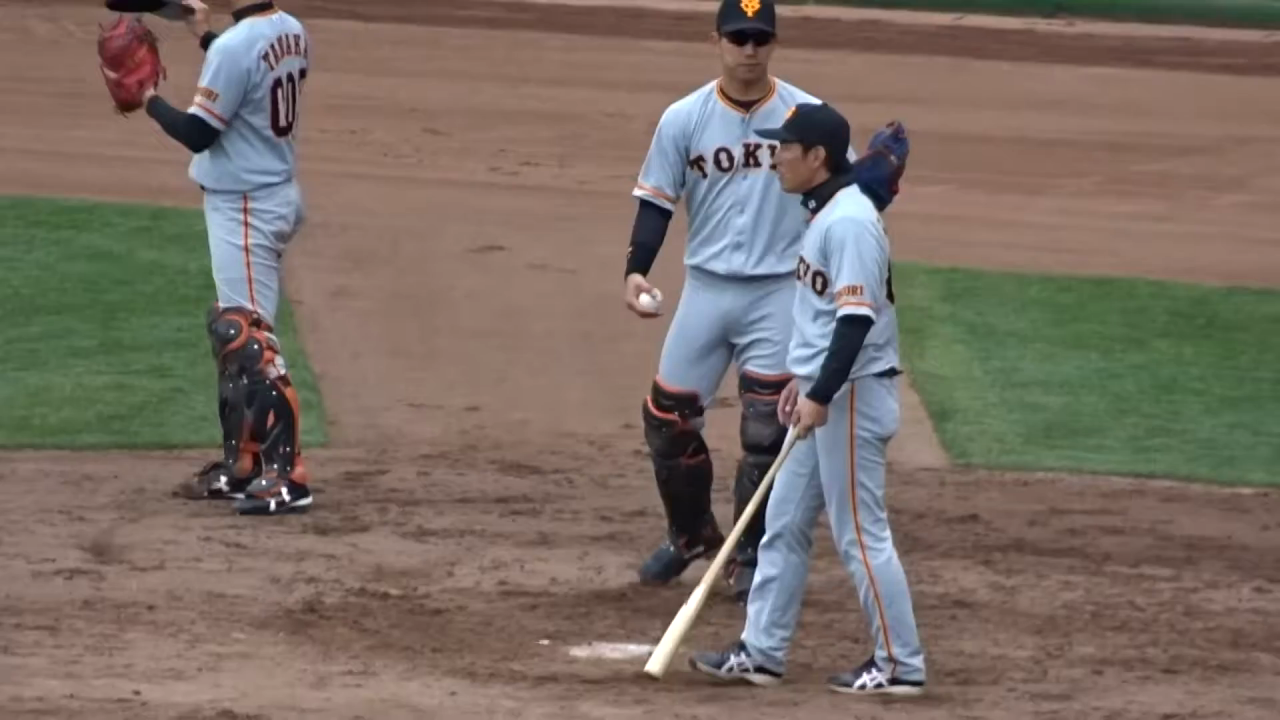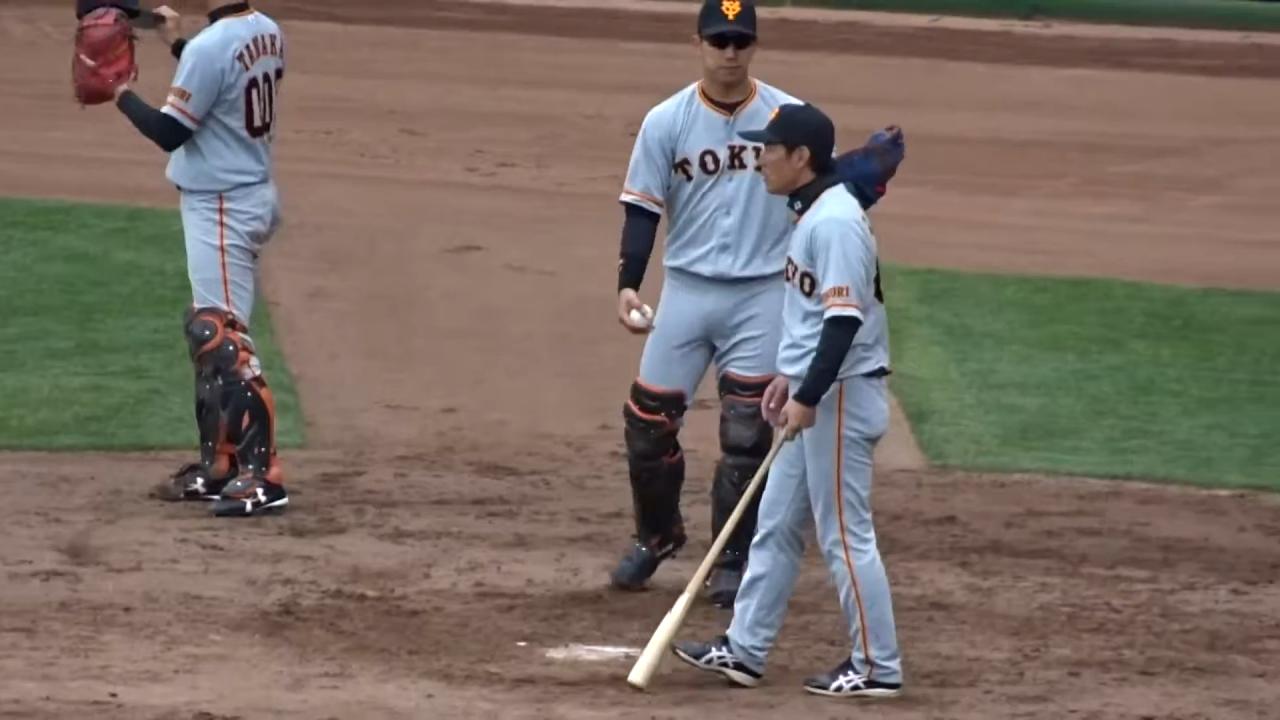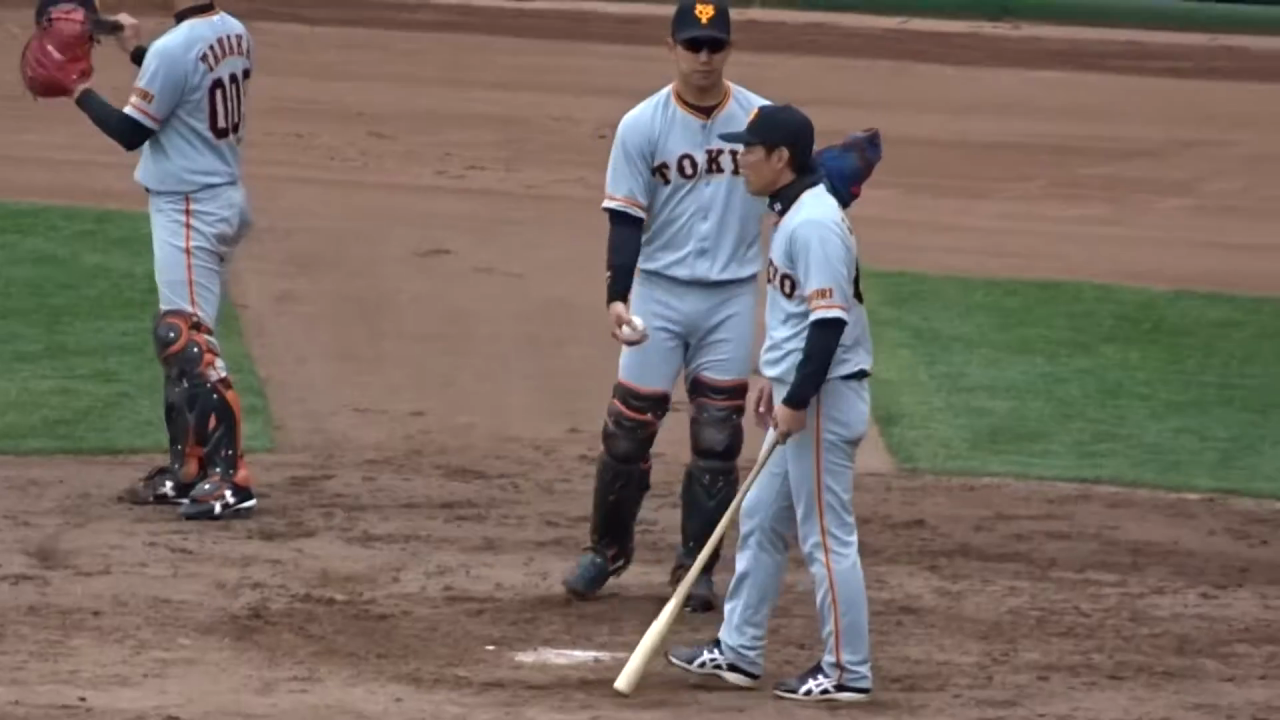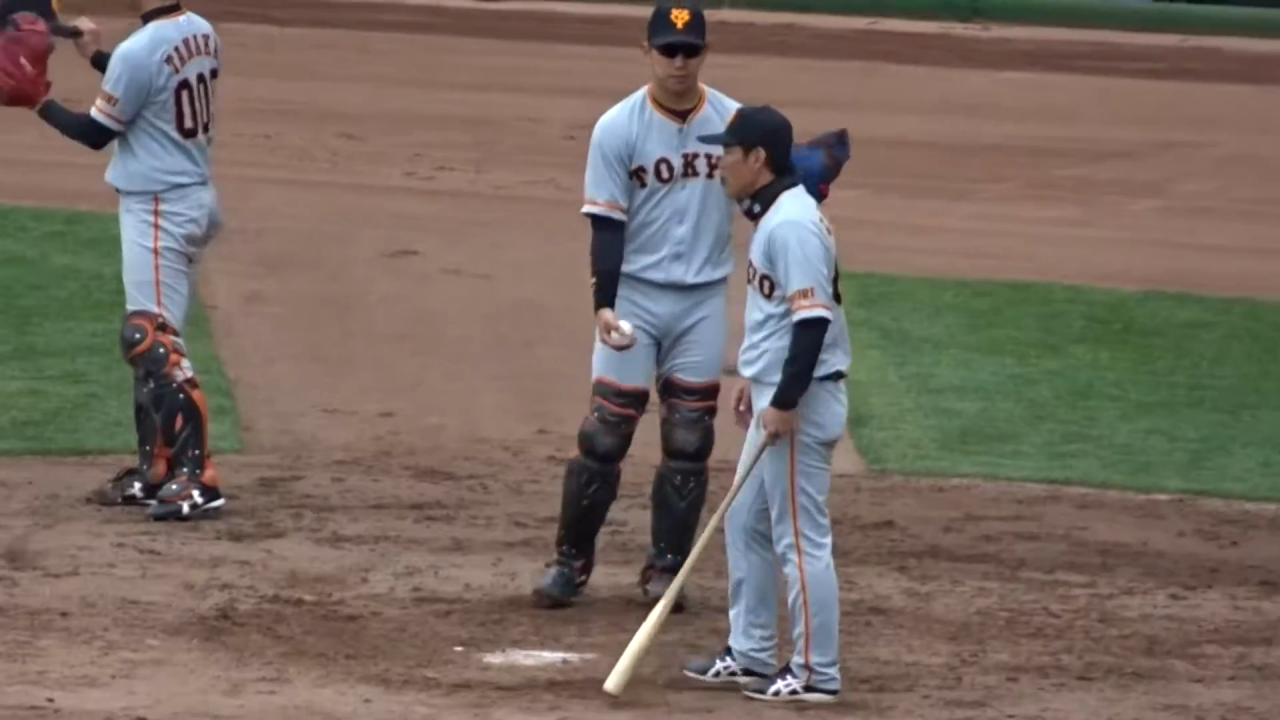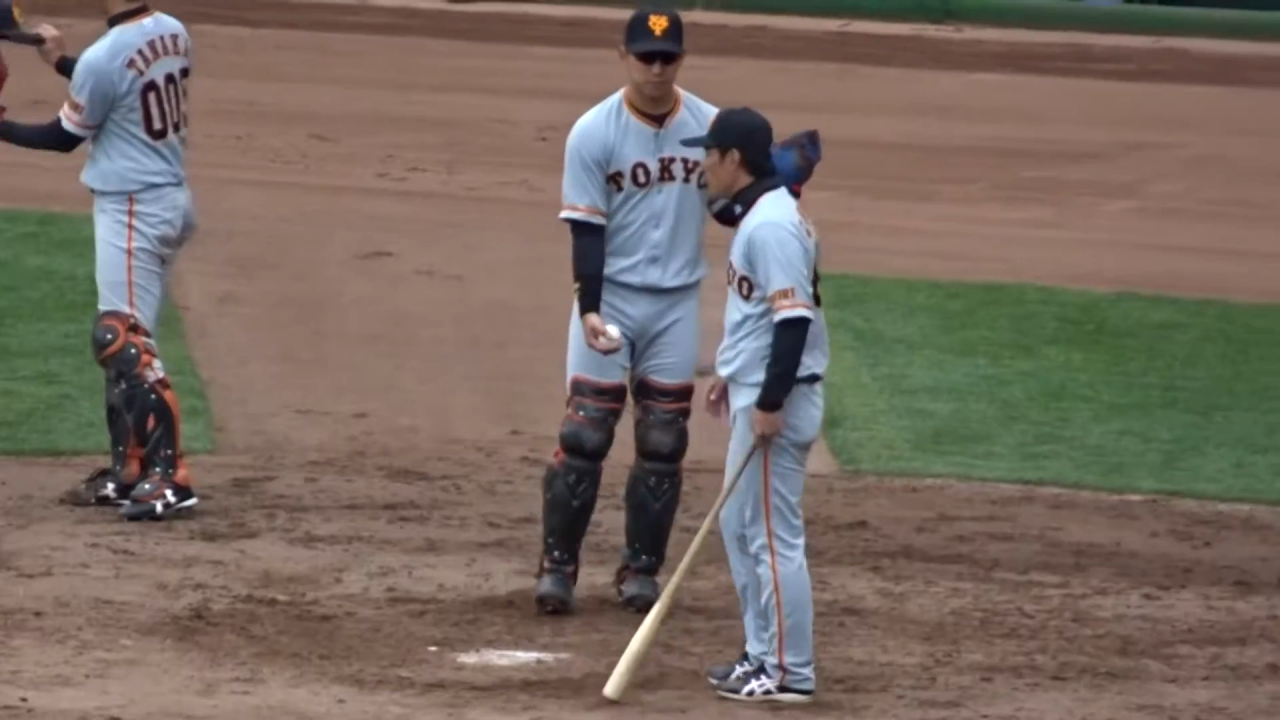
dt=0.1s
person 1, frame 1
right shoulder: (684, 117)
right elbow: (657, 203)
right wrist: (636, 270)
left hip: (780, 293)
right hip: (708, 288)
left knee: (766, 428)
right knee: (670, 418)
left ankle: (755, 557)
right ankle: (691, 535)
person 1, frame 2
right shoulder: (666, 121)
right elbow: (642, 210)
left wrist: (873, 174)
right wrist: (628, 283)
left hip: (762, 294)
right hip: (692, 290)
left knee: (746, 431)
right knee: (648, 420)
left ankle: (731, 560)
right ankle: (658, 534)
person 1, frame 3
right shoulder: (641, 125)
right elbow: (627, 219)
right wrist: (618, 297)
left hip: (732, 298)
right hip: (660, 294)
left knee: (718, 439)
right knee: (628, 430)
left ankle: (695, 565)
right ankle: (607, 548)
person 1, frame 4
left shoulder: (736, 121)
right shoulder: (617, 127)
right elbow: (606, 222)
right wrist: (603, 304)
left hip: (704, 300)
right hip: (635, 295)
left knee: (689, 440)
right knee: (606, 431)
left ankle: (665, 567)
right ankle: (571, 559)
person 1, frame 5
left shoulder: (712, 126)
right shoulder: (593, 131)
right elbow: (586, 230)
right wrist: (589, 312)
left hip: (677, 303)
right hip: (608, 298)
left knee: (662, 442)
right knee: (585, 432)
left ankle: (641, 568)
right ankle: (560, 564)
person 2, frame 1
left shoulder: (850, 221)
right shoulder: (828, 214)
left elbow: (858, 319)
left wrist: (819, 395)
right wrist: (803, 379)
left hip: (851, 397)
right hip: (829, 392)
left knee: (860, 535)
right knee: (784, 525)
left ankle: (899, 663)
right ankle: (761, 649)
person 2, frame 2
left shoulder: (836, 222)
right shoulder: (815, 214)
left elbow: (845, 320)
left wrist: (807, 397)
right wrist: (789, 378)
left hip: (840, 397)
right hip: (817, 393)
left knee: (844, 535)
right knee: (777, 524)
left ankle: (877, 665)
right ankle: (745, 647)
person 2, frame 3
left shoulder: (814, 222)
right shoulder: (797, 214)
left elbow: (831, 320)
left wrist: (797, 399)
right wrist: (775, 382)
left hip: (823, 398)
right hip: (802, 392)
left knee: (824, 537)
right knee: (762, 523)
left ankle: (847, 671)
right ankle: (738, 650)
person 2, frame 4
left shoulder: (792, 223)
right shoulder: (775, 215)
left elbow: (813, 320)
left wrist: (785, 401)
right wrist: (756, 380)
left hip: (801, 399)
right hip: (780, 393)
left knee: (798, 537)
right knee: (747, 524)
left ankle: (815, 671)
right ankle: (750, 654)
person 2, frame 5
left shoulder: (769, 224)
right shoulder: (768, 214)
left elbow: (793, 319)
left wrist: (769, 402)
right wrist: (734, 374)
left hip: (777, 399)
right hip: (768, 392)
left knee: (772, 537)
right knee: (742, 527)
left ankle: (789, 672)
right ankle: (770, 654)
person 3, frame 1
left shoulder: (235, 45)
left elbow: (198, 135)
left wrist: (149, 100)
left hip: (245, 205)
right hip: (271, 197)
left knee: (247, 335)
right knee: (232, 330)
left ankle: (285, 474)
right ankle: (241, 465)
person 3, frame 2
left shoulder: (209, 46)
left elbow: (169, 134)
left wrist: (121, 94)
right wrist: (177, 44)
left hip: (221, 205)
right hip: (248, 197)
left knee: (222, 336)
right knee: (208, 331)
left ankle: (260, 475)
right ankle: (217, 466)
person 3, frame 3
left shoulder: (173, 48)
left elbow: (131, 133)
left wrist: (81, 92)
right wrist: (138, 52)
left hip: (189, 208)
right hip: (218, 200)
left knee: (186, 337)
right knee: (180, 335)
left ankle: (229, 478)
right ankle: (187, 469)
person 3, frame 4
left shoulder: (138, 50)
left elbow: (95, 133)
left wrist: (40, 103)
right wrist: (97, 56)
left hip: (158, 208)
right hip: (188, 200)
left knee: (153, 337)
right knee: (149, 335)
left ankle: (196, 478)
right ankle: (155, 470)
person 3, frame 5
left shoulder: (103, 57)
left elbow: (62, 137)
right wrist: (64, 61)
left hip: (132, 210)
right hip: (168, 201)
left knee: (124, 340)
right knee: (125, 337)
left ankle: (168, 477)
right ankle: (128, 469)
